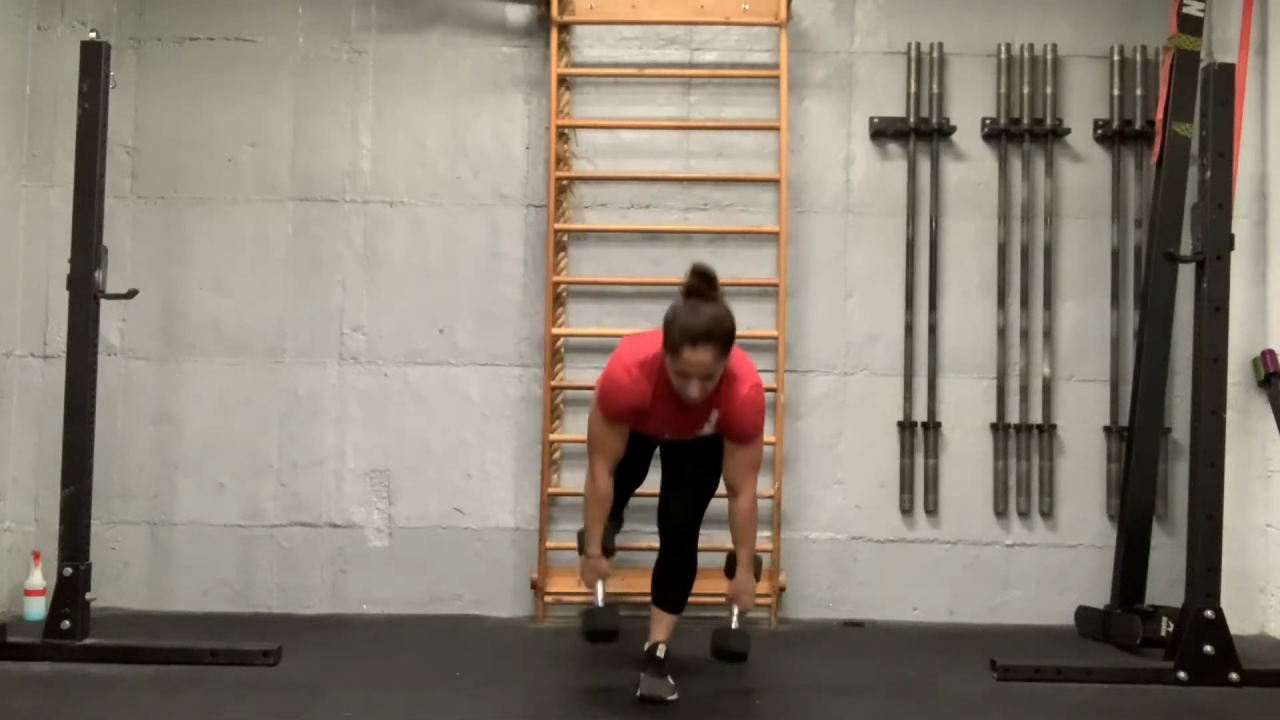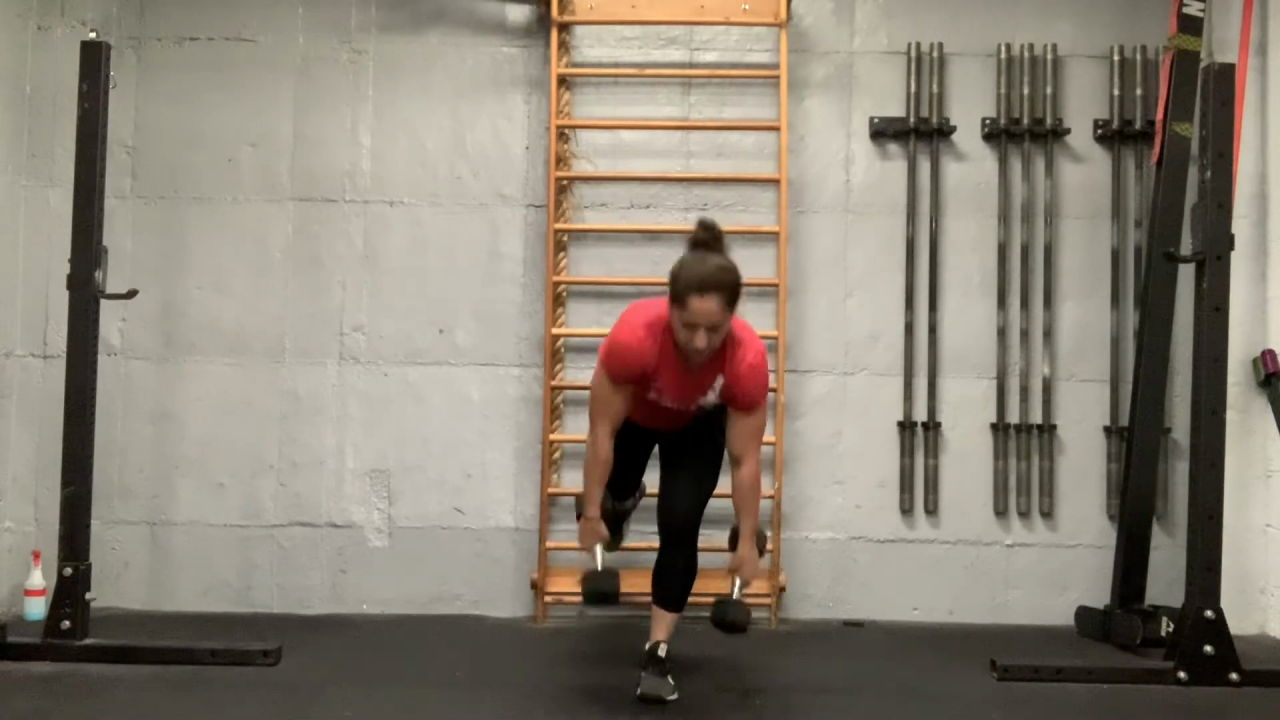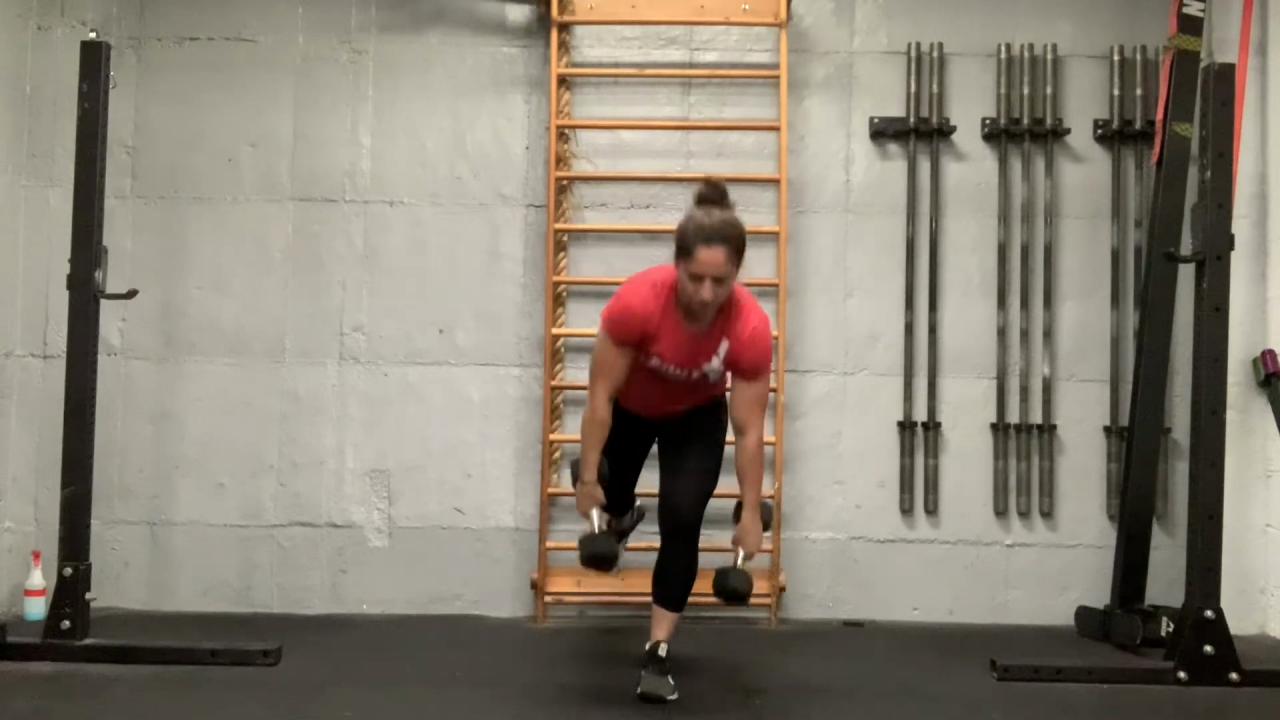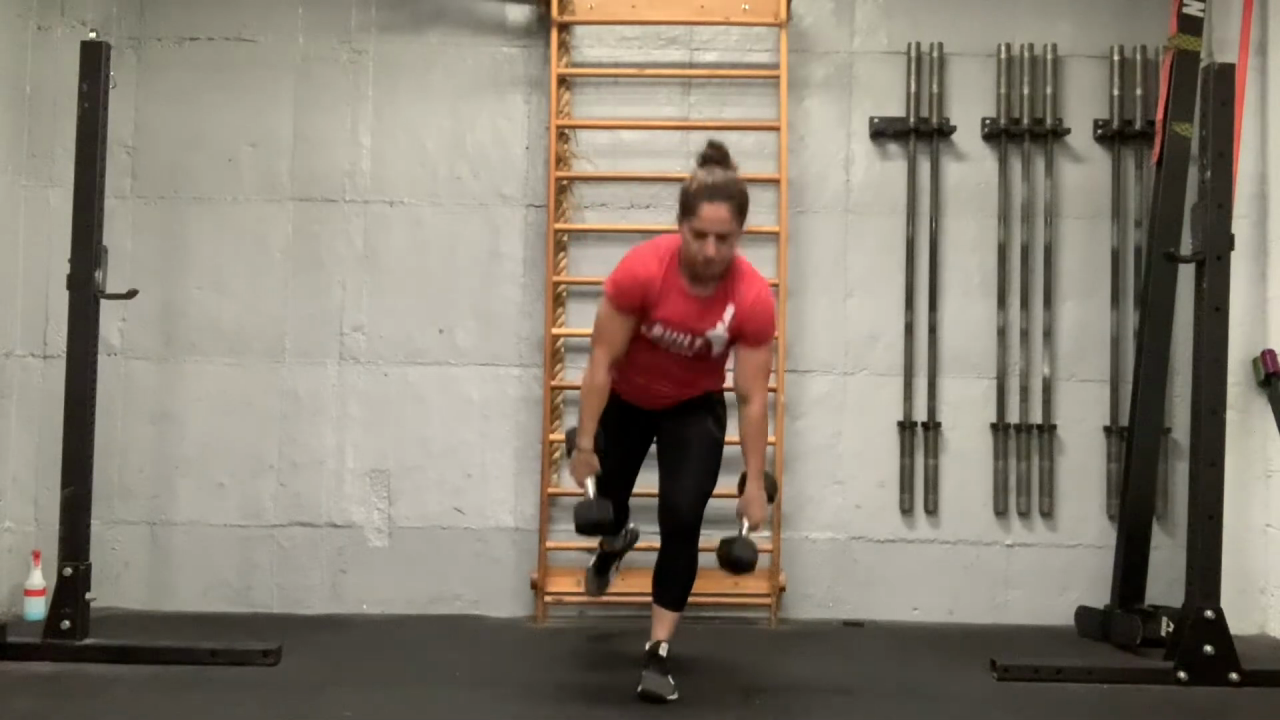
dt=0.1s
person 1, frame 1
left shoulder: (745, 392)
right shoulder: (628, 374)
left elbow: (741, 489)
right elbow: (600, 469)
left wrist: (744, 573)
right wrist: (592, 551)
right hip: (637, 425)
left knee: (679, 529)
right knee: (613, 493)
left ankle: (656, 652)
right ankle: (621, 499)
person 1, frame 2
left shoulder: (749, 359)
right shoulder: (633, 335)
left elbow: (744, 460)
right elbow: (601, 434)
left wrist: (746, 543)
right wrist: (592, 514)
left hip: (699, 429)
right hip: (635, 417)
left knee: (680, 528)
right knee: (612, 497)
left ankle: (657, 651)
right ankle: (623, 501)
person 1, frame 3
left shoulder: (751, 329)
right shoulder: (637, 300)
left elbow: (748, 429)
right elbow: (601, 394)
left wrist: (750, 515)
right wrist: (588, 476)
left hip: (698, 414)
right hip: (633, 409)
left knee: (680, 523)
right knee: (608, 503)
left ankle: (657, 651)
right ankle: (622, 512)
person 1, frame 4
left shoulder: (754, 297)
right shoulder: (641, 267)
left elbow: (752, 398)
right elbow: (601, 362)
left wrist: (754, 486)
right wrist: (585, 444)
left hip: (696, 407)
right hip: (628, 400)
left knee: (681, 522)
right knee: (605, 497)
left ankle: (657, 650)
right ankle: (616, 538)
